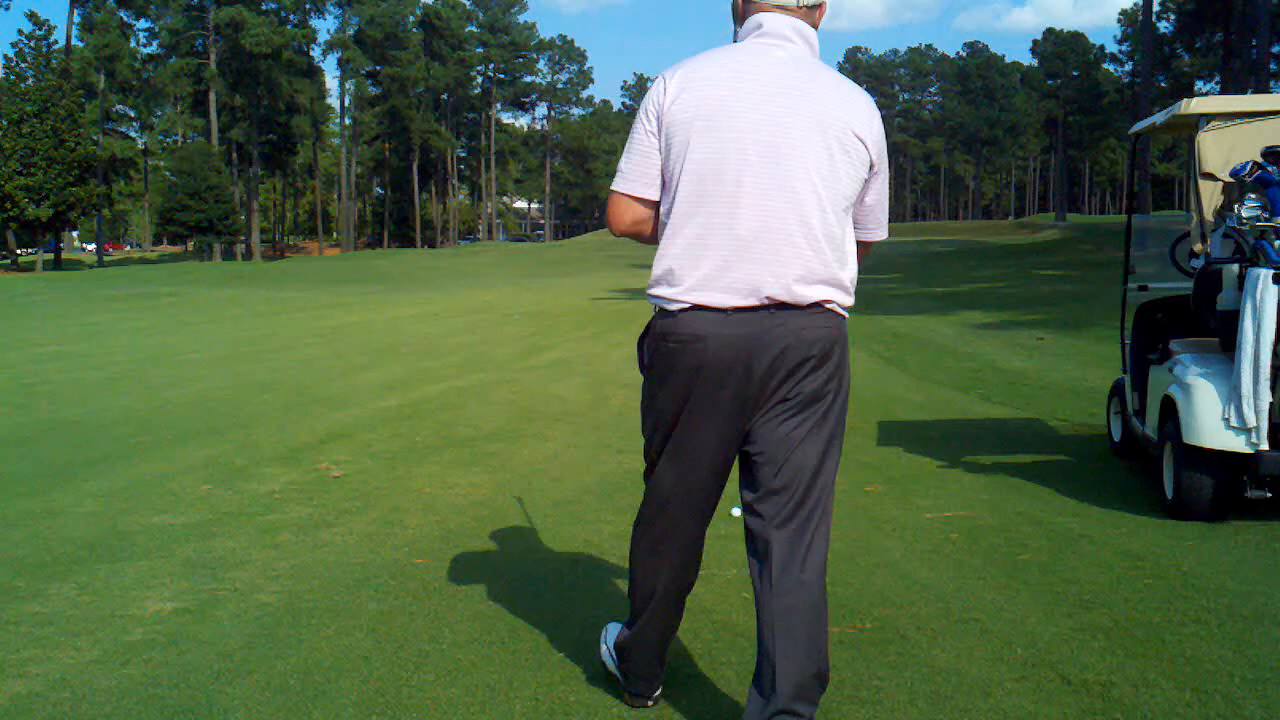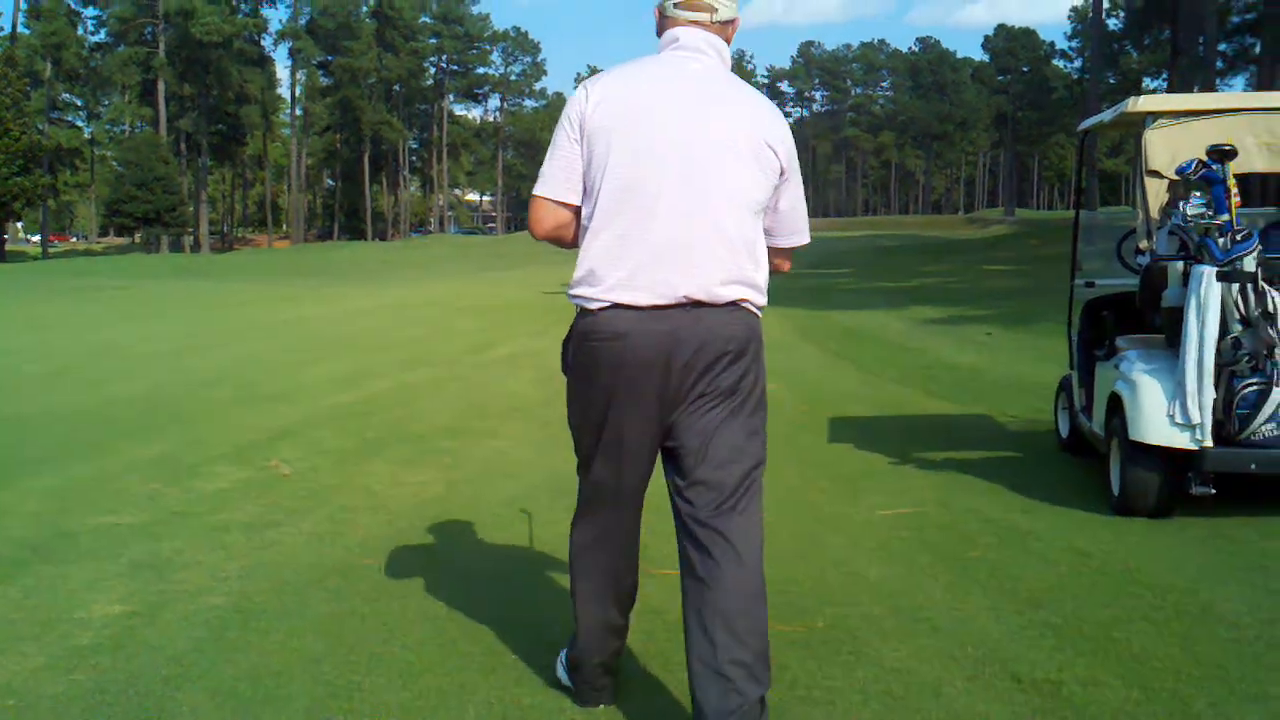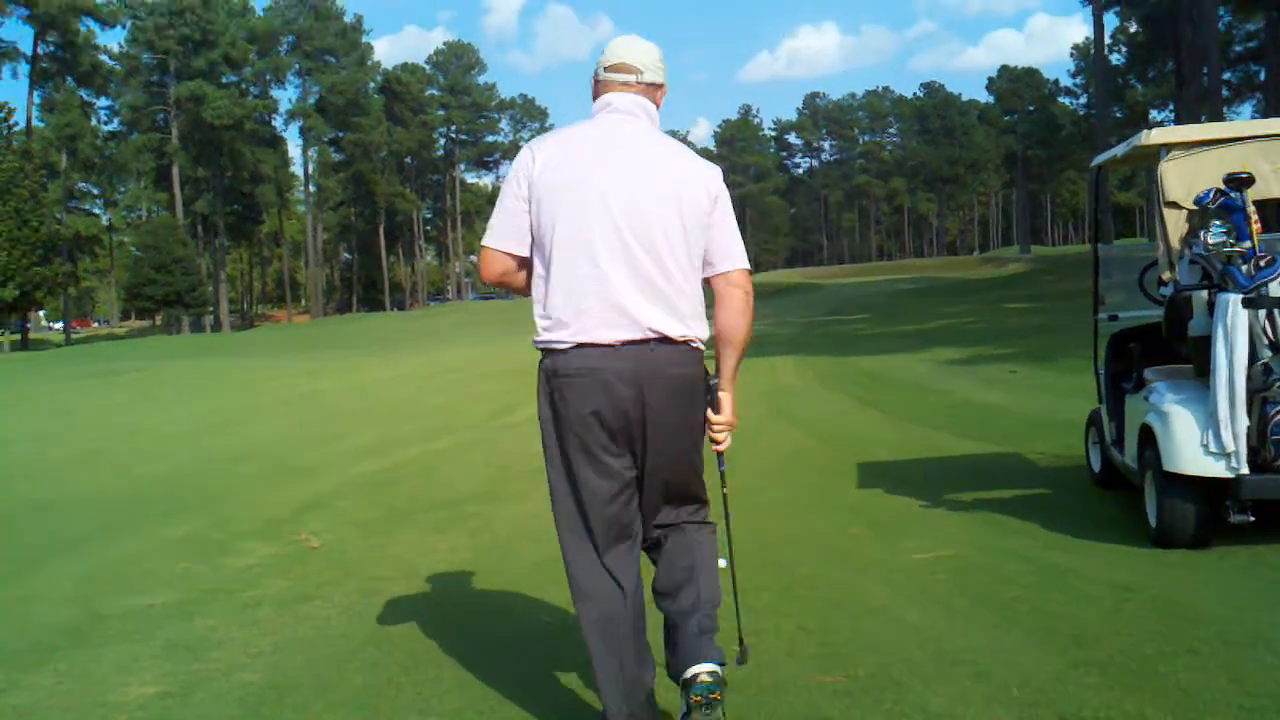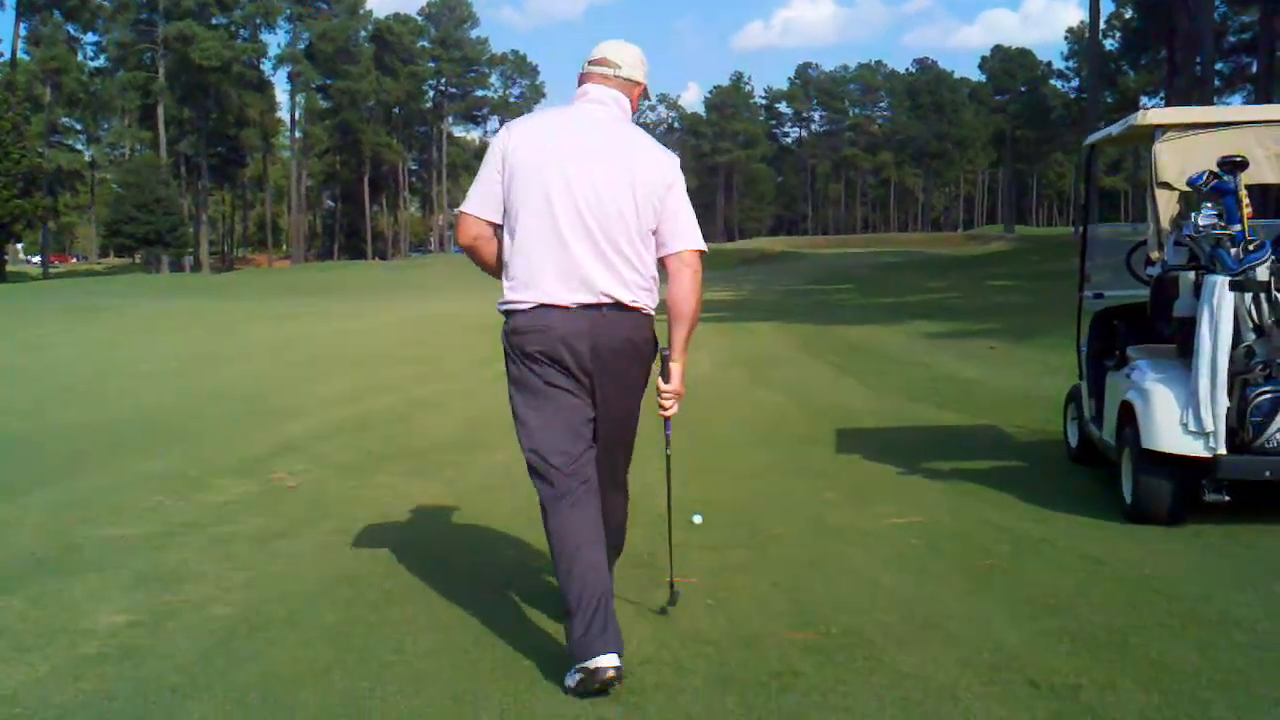
dt=0.4s
person 1, frame 1
left shoulder: (679, 84)
right shoulder: (855, 105)
left elbow: (626, 217)
right elbow: (863, 241)
left hip: (694, 333)
right hip: (808, 337)
left knee: (673, 512)
right knee: (794, 535)
person 1, frame 2
left shoulder: (598, 95)
right shoulder: (765, 118)
left elbow: (548, 222)
right elbow: (780, 251)
left hip: (615, 332)
right hip: (724, 339)
left knee: (605, 508)
right knee: (723, 531)
person 1, frame 3
left shoulder: (541, 156)
right shoulder: (696, 169)
left elbow: (496, 269)
right elbow: (735, 288)
right wrist: (726, 390)
left hip: (580, 372)
right hip: (674, 367)
left knee: (599, 546)
right knee: (678, 521)
right ankle: (699, 659)
person 1, frame 4
left shoulder: (519, 134)
right shoulder: (656, 157)
left elbow: (472, 232)
right elbow: (685, 266)
right wrist: (677, 358)
left hip: (540, 329)
right hip: (625, 330)
left knee: (565, 481)
right knee: (606, 474)
left ankle: (597, 639)
right ankle: (590, 614)
